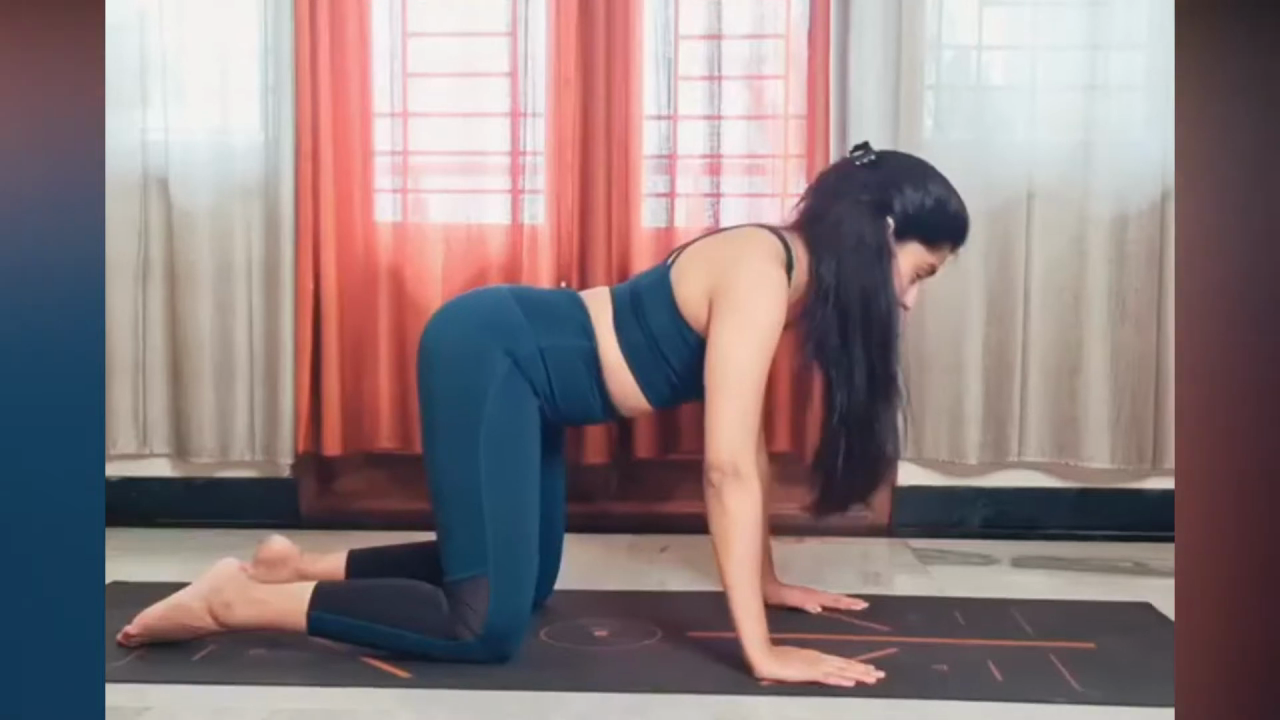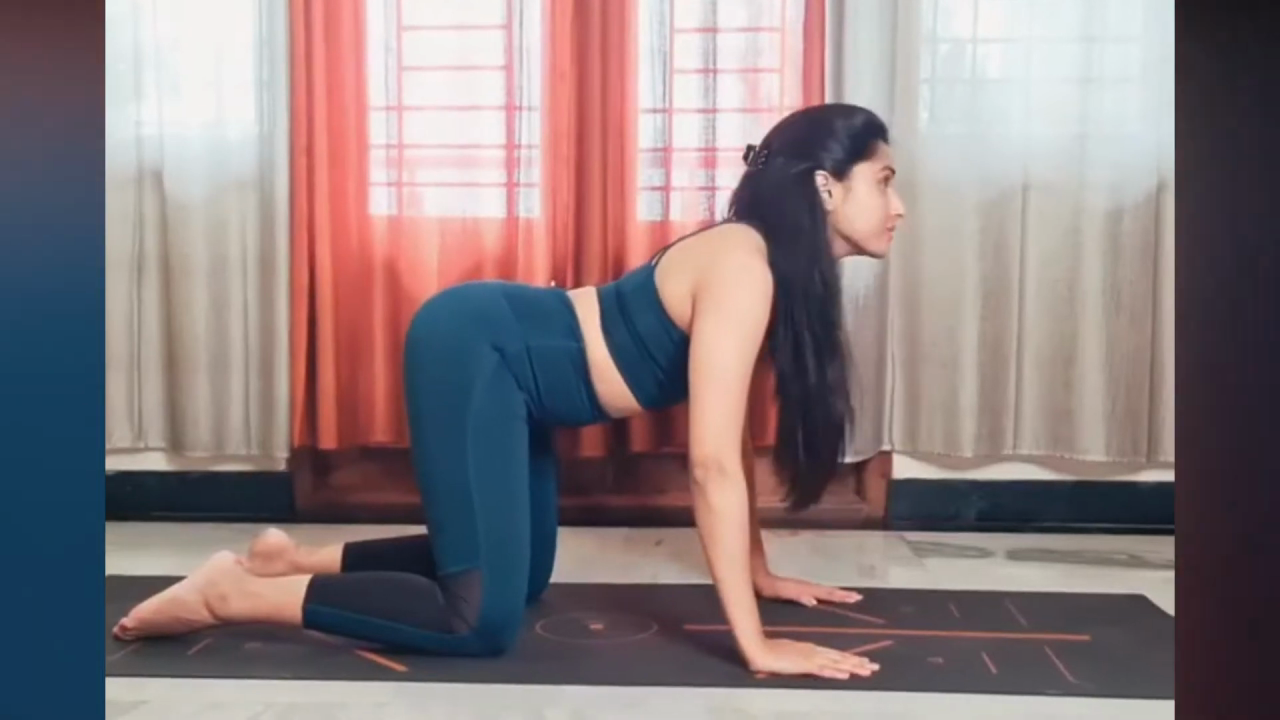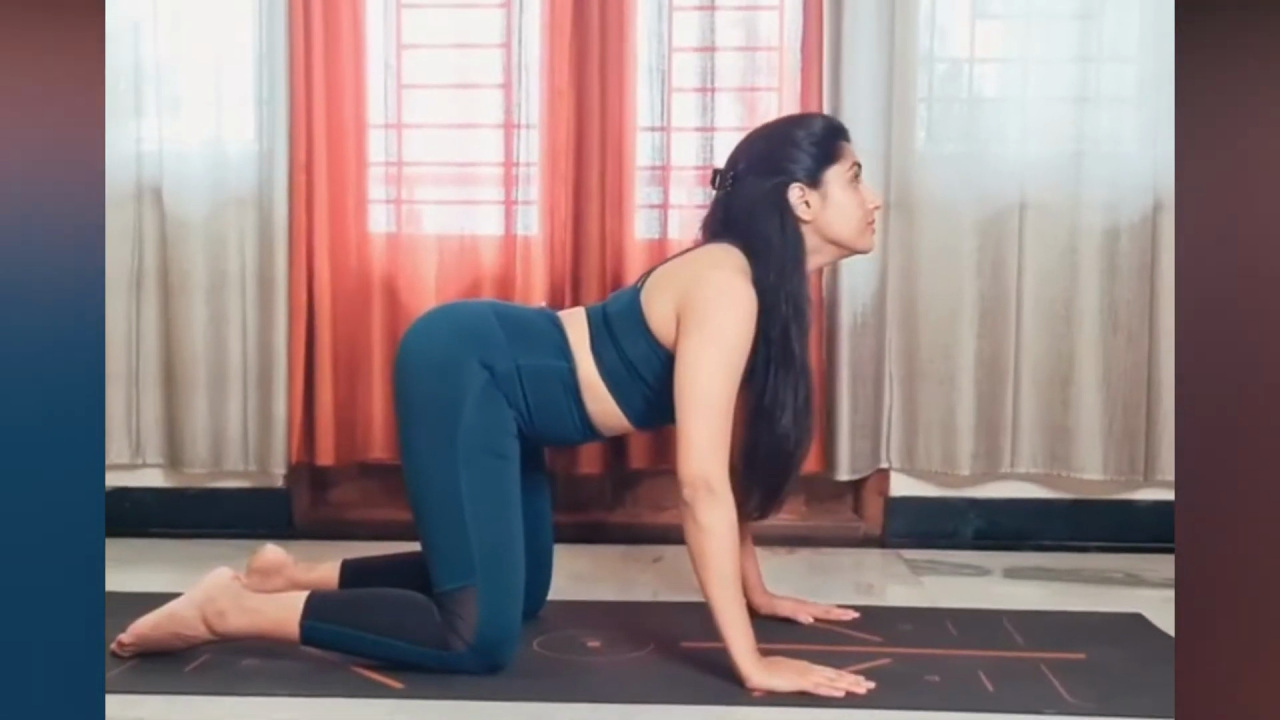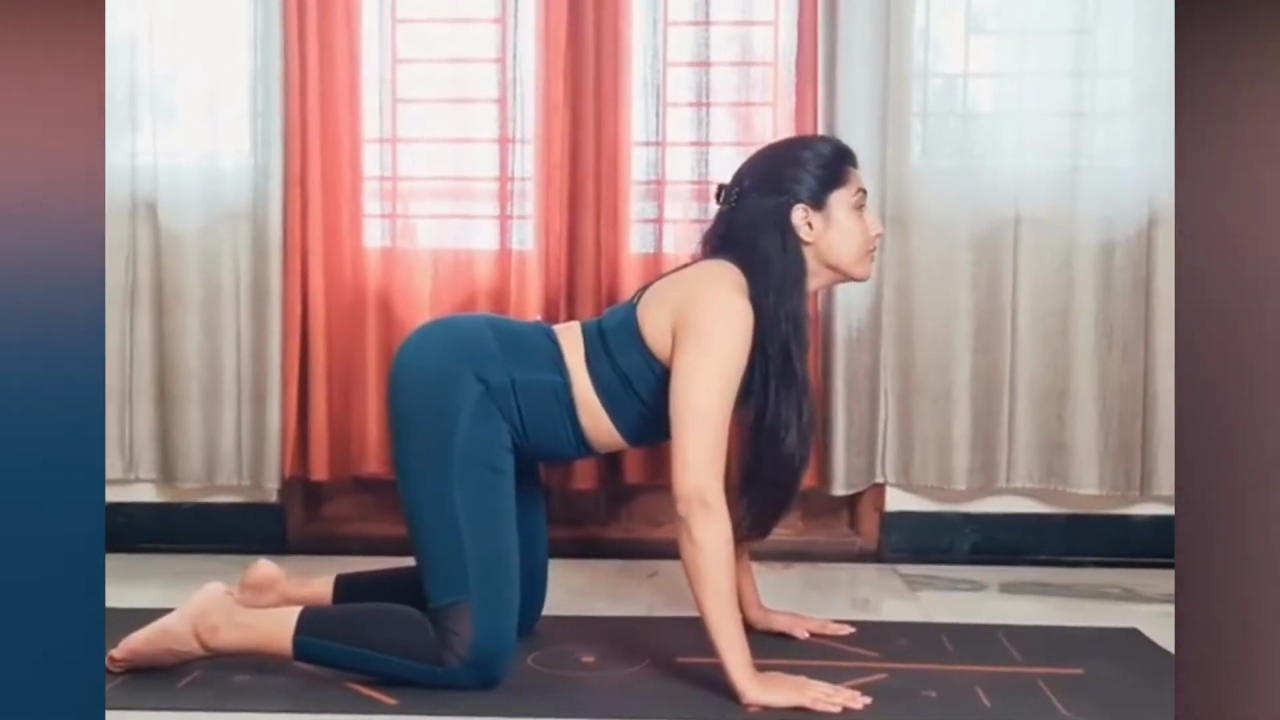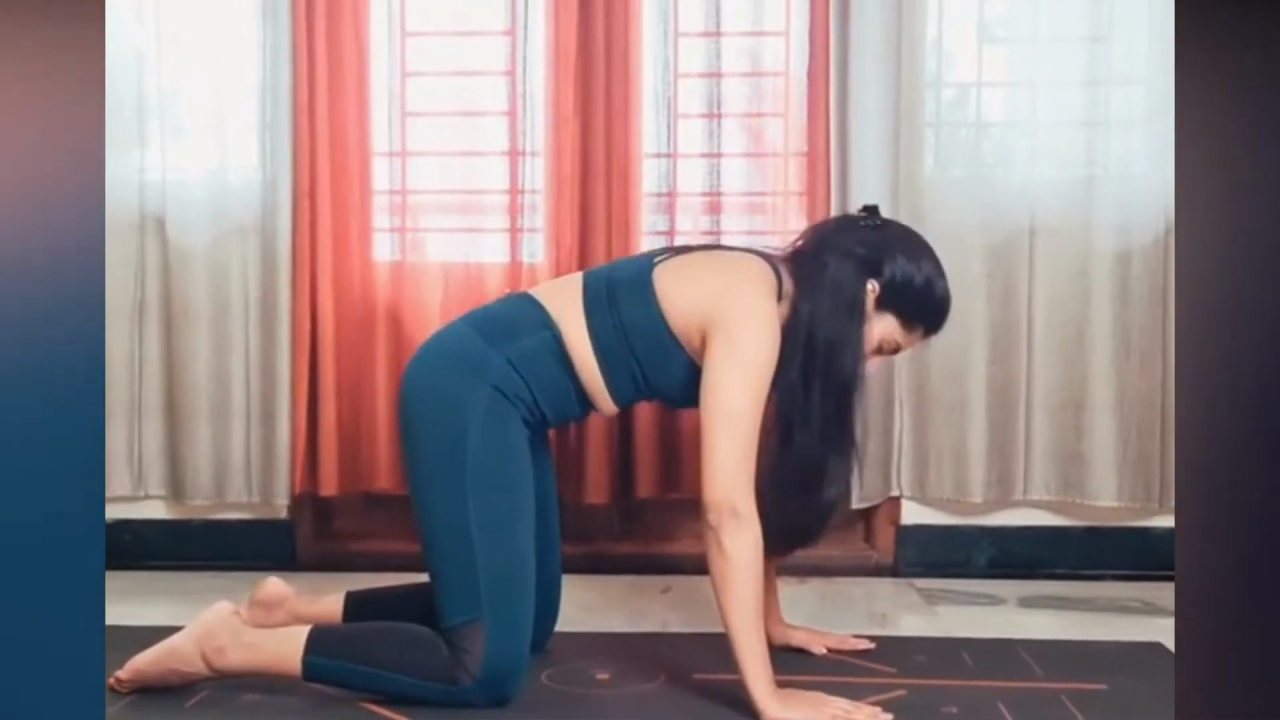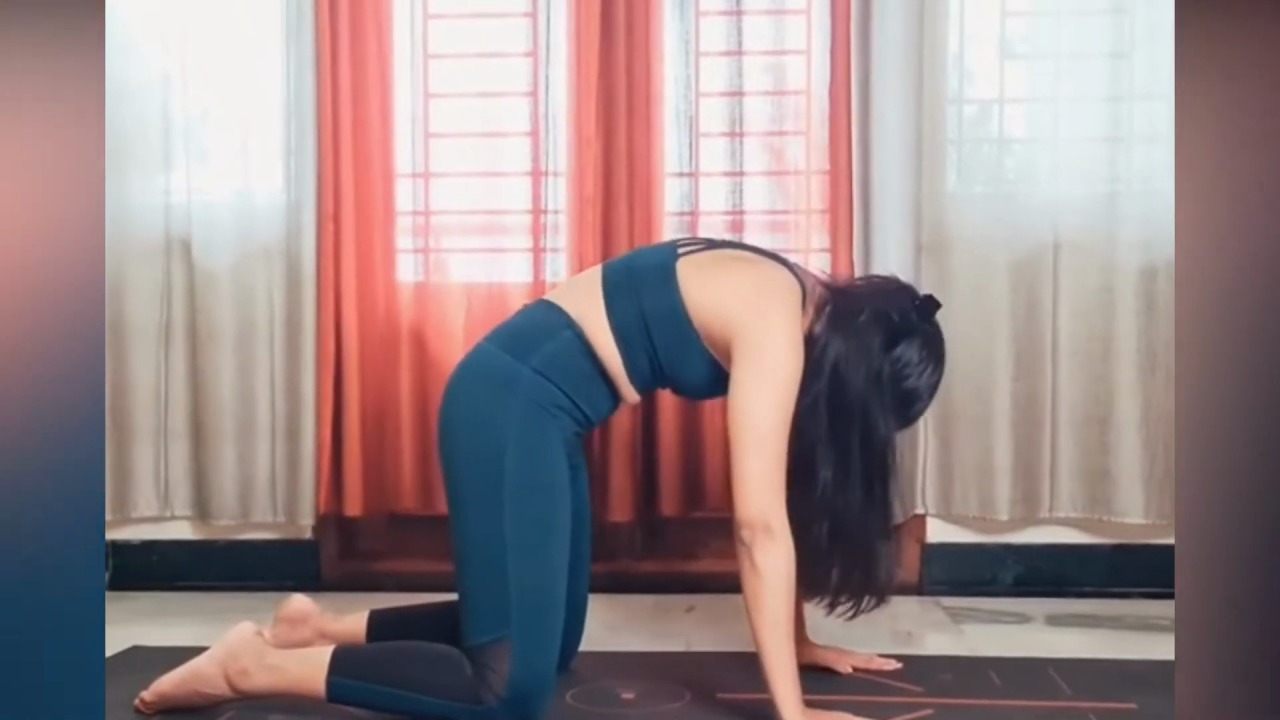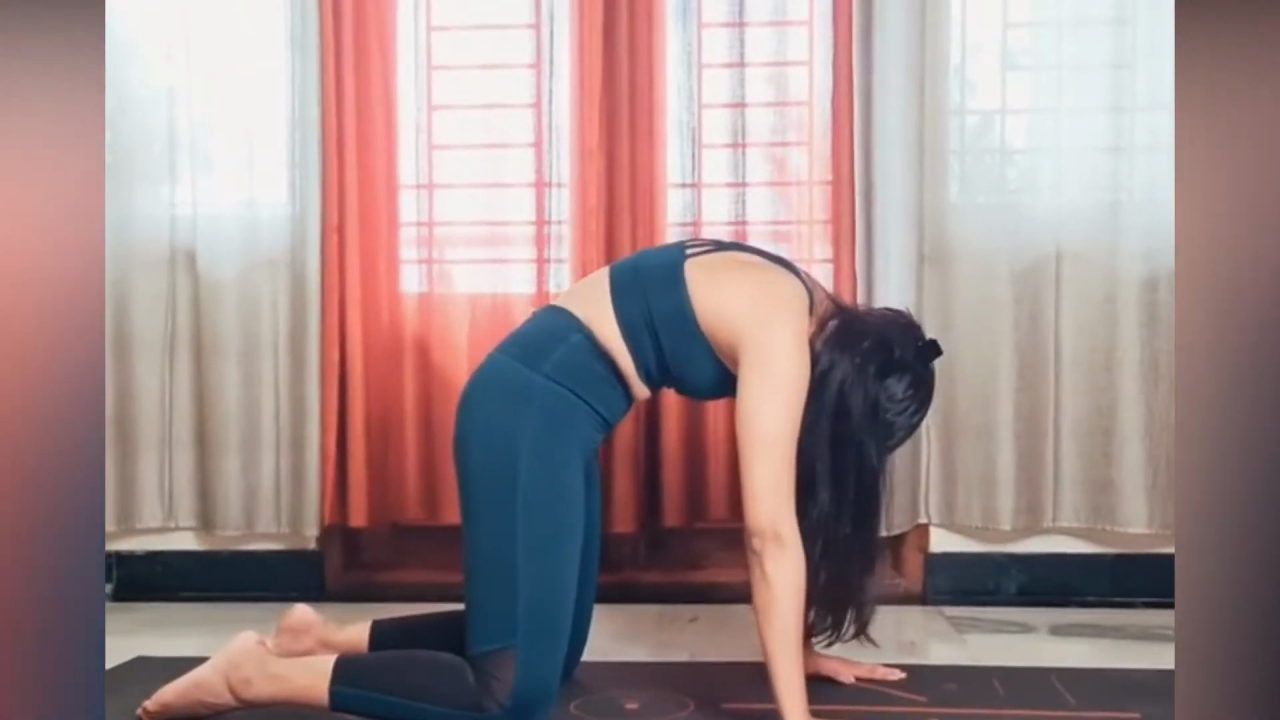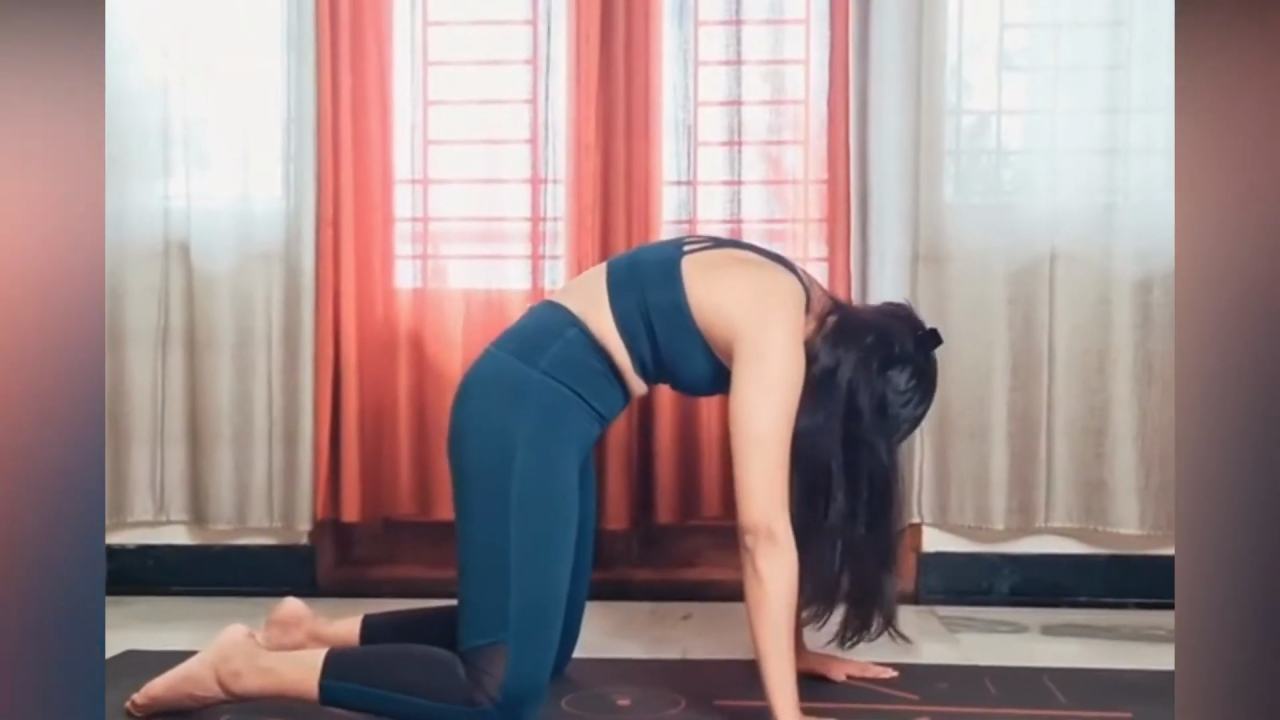
dt=0.5s
person 1, frame 1
left shoulder: (781, 269)
right shoulder: (760, 275)
left elbow: (740, 443)
right elbow: (729, 469)
left wrist: (766, 579)
right wrist: (760, 650)
left hip: (515, 366)
right hip: (485, 357)
left knee: (526, 578)
right knee: (487, 626)
left ankle: (299, 564)
right ankle: (243, 600)
person 1, frame 2
left shoulder: (780, 268)
right shoulder: (745, 270)
left elbow: (727, 439)
right elbow: (713, 464)
left wrist: (758, 572)
right wrist: (754, 644)
left hip: (499, 360)
right hip: (469, 350)
left knee: (523, 572)
right knee: (483, 618)
left ankle: (295, 557)
right ankle: (233, 592)
person 1, frame 3
left shoulder: (769, 287)
right shoulder: (728, 288)
left elbow: (725, 458)
right elbow: (703, 484)
left wrist: (756, 592)
right wrist: (751, 662)
left hip: (492, 378)
right hip: (463, 370)
left knee: (521, 591)
right knee: (481, 638)
left ankle: (291, 575)
right ankle: (230, 610)
person 1, frame 4
left shoulder: (761, 306)
right shoulder: (725, 305)
left elbow: (722, 480)
right elbow: (697, 501)
left wrist: (750, 605)
left hip: (480, 393)
right hip: (452, 384)
left knee: (514, 606)
right knee: (473, 652)
left ankle: (284, 588)
right ankle: (222, 623)
person 1, frame 5
left shoulder: (768, 298)
right shoulder: (753, 309)
left elbow: (748, 486)
right elbow: (728, 510)
left wrist: (772, 621)
left hip: (497, 395)
right hip: (469, 392)
left knee: (528, 621)
left ankle: (297, 607)
right ankle: (236, 644)
person 1, frame 6
left shoulder: (803, 308)
right shoulder: (775, 324)
left elbow: (784, 494)
right elbow: (760, 526)
left wrist: (795, 641)
left hip: (538, 406)
right hip: (510, 405)
left knee: (549, 639)
left ankle: (322, 626)
person 1, frame 7
left shoulder: (814, 318)
right shoulder: (782, 335)
left elbow: (785, 514)
right elbow: (772, 533)
left wrist: (802, 650)
left hip: (551, 412)
right hip: (527, 413)
left knee: (550, 648)
left ankle: (326, 637)
person 1, frame 8
left shoulder: (812, 316)
right shoulder: (778, 333)
left elbow: (777, 505)
right elbow: (764, 531)
left wrist: (793, 649)
left hip: (550, 409)
right hip: (523, 407)
left knee: (544, 647)
left ankle: (314, 630)
